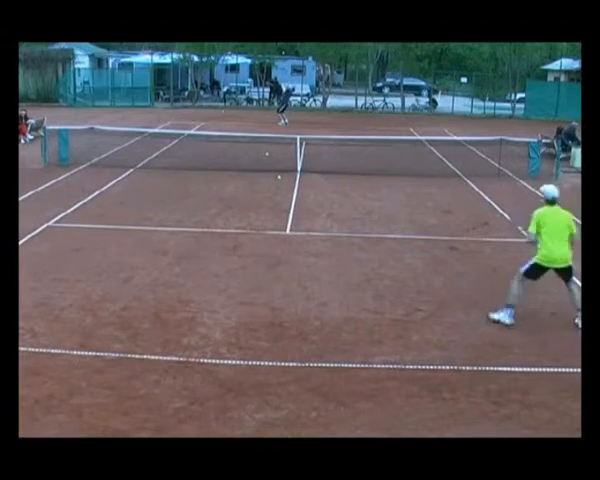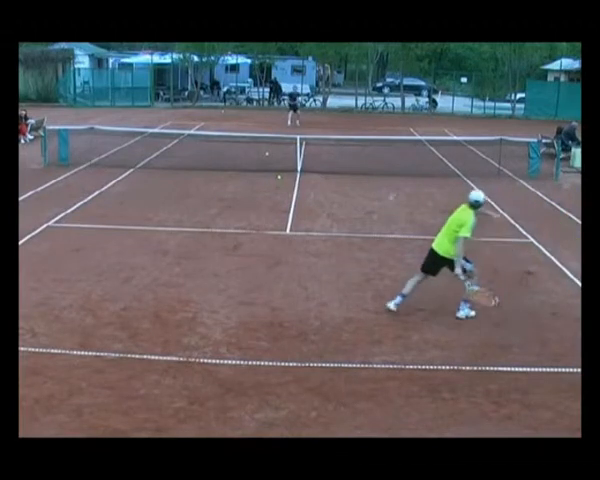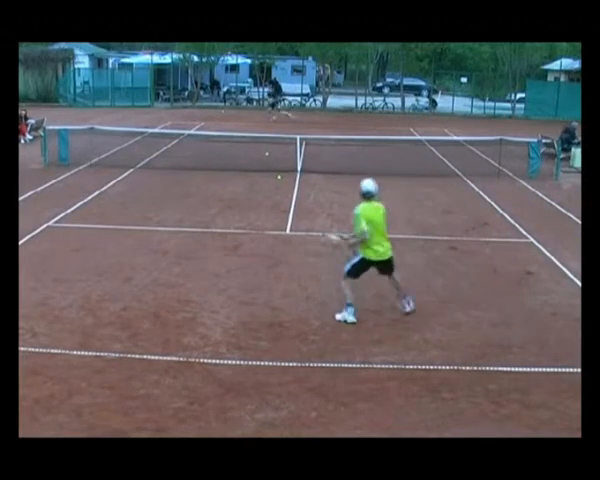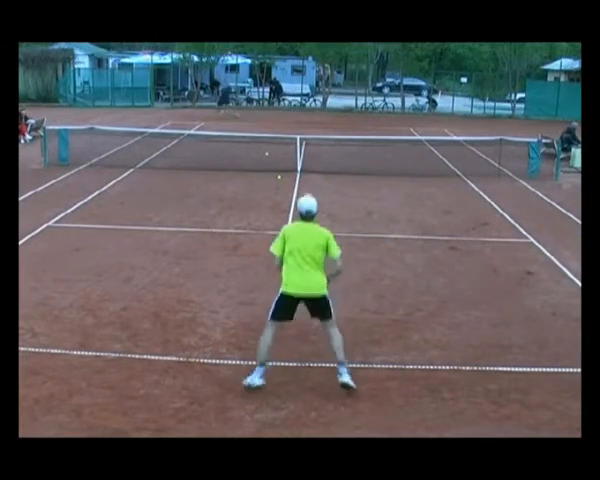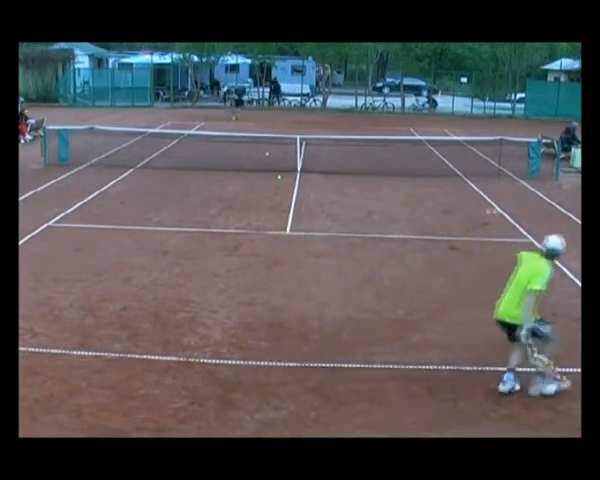
dt=1s
person 1, frame 1
left shoulder: (539, 213)
right shoulder: (567, 215)
left elbow: (531, 239)
right elbow: (573, 239)
left wrist: (539, 240)
left hip: (544, 258)
right hip: (564, 258)
left knee: (517, 279)
right knee: (570, 284)
left ankle: (507, 314)
right ankle: (580, 317)
person 1, frame 2
left shoulder: (464, 208)
right shoulder: (470, 219)
left elbow: (476, 209)
right elbow: (459, 242)
left wrist: (489, 213)
right wrist: (458, 266)
left hip: (436, 248)
right hip: (450, 253)
left knee: (419, 277)
right knee: (472, 274)
left ankle: (396, 302)
right ankle: (464, 308)
person 1, frame 3
left shoulder: (359, 211)
right shoulder: (380, 207)
left elbow: (365, 236)
left wrist: (351, 242)
right wrist: (354, 235)
left hip: (368, 254)
right hip: (385, 252)
left knee: (346, 278)
right knee: (391, 275)
left ankle: (349, 312)
right ankle: (406, 303)
person 1, frame 4
left shoulder: (287, 230)
right shoulder: (325, 234)
left elbow: (277, 262)
right elbow: (338, 266)
right wrist: (327, 278)
left hip: (290, 288)
right hip: (317, 289)
left knee: (270, 327)
right knee: (331, 327)
left ankle: (258, 374)
right ankle: (343, 372)
person 1, frame 5
left shoulder: (527, 256)
right shoulder: (545, 270)
right elbow: (530, 296)
right wrist: (524, 325)
left hip: (501, 313)
right hip: (518, 318)
left knee: (518, 344)
right knee: (550, 337)
left ankle: (508, 381)
right ankle: (541, 382)
